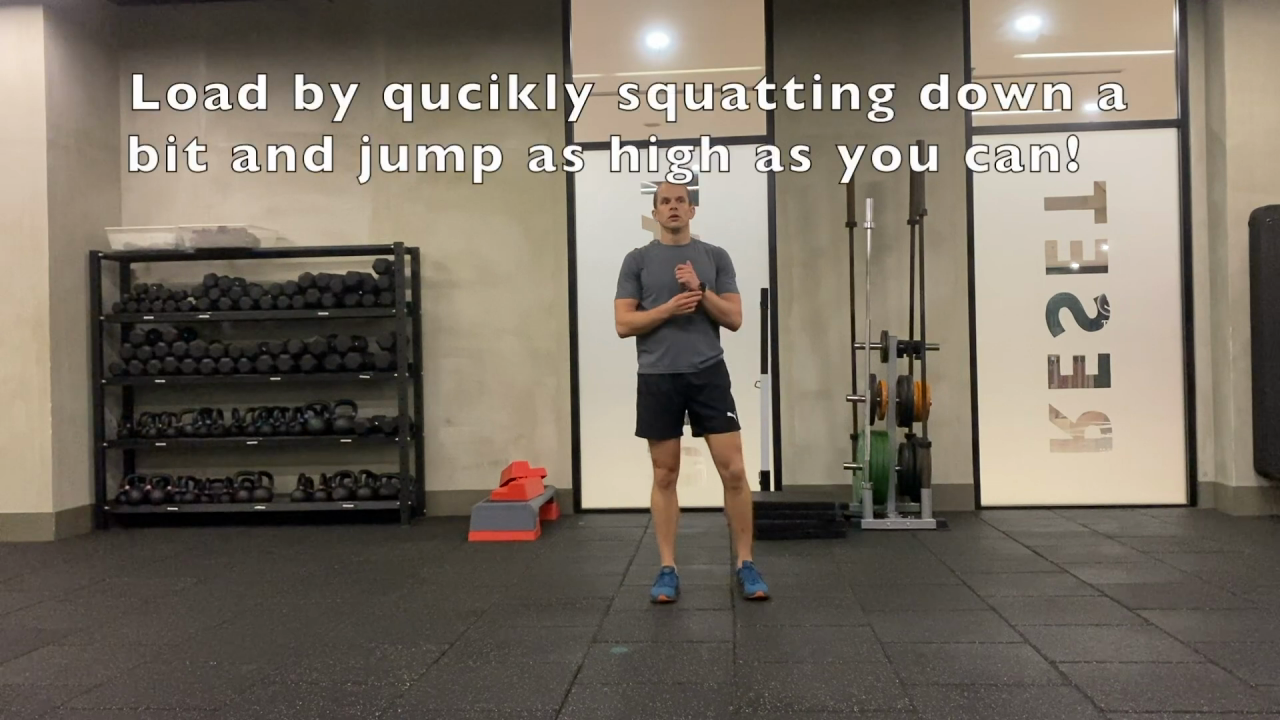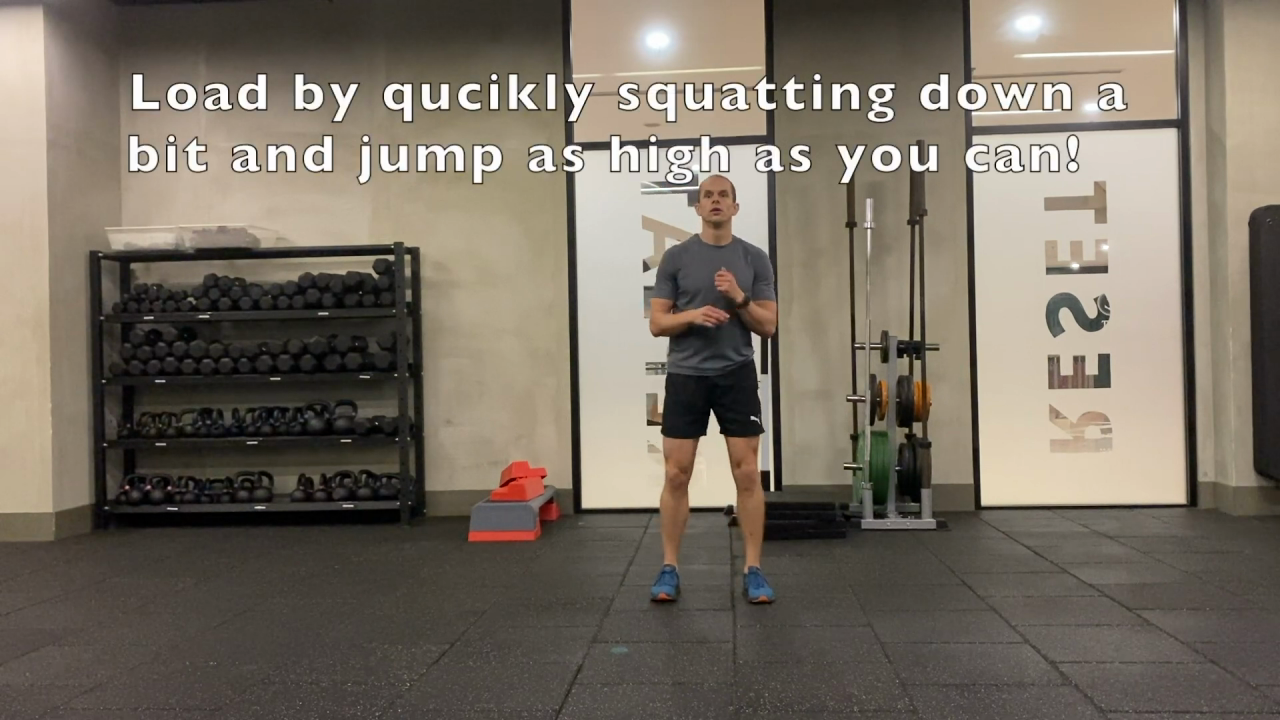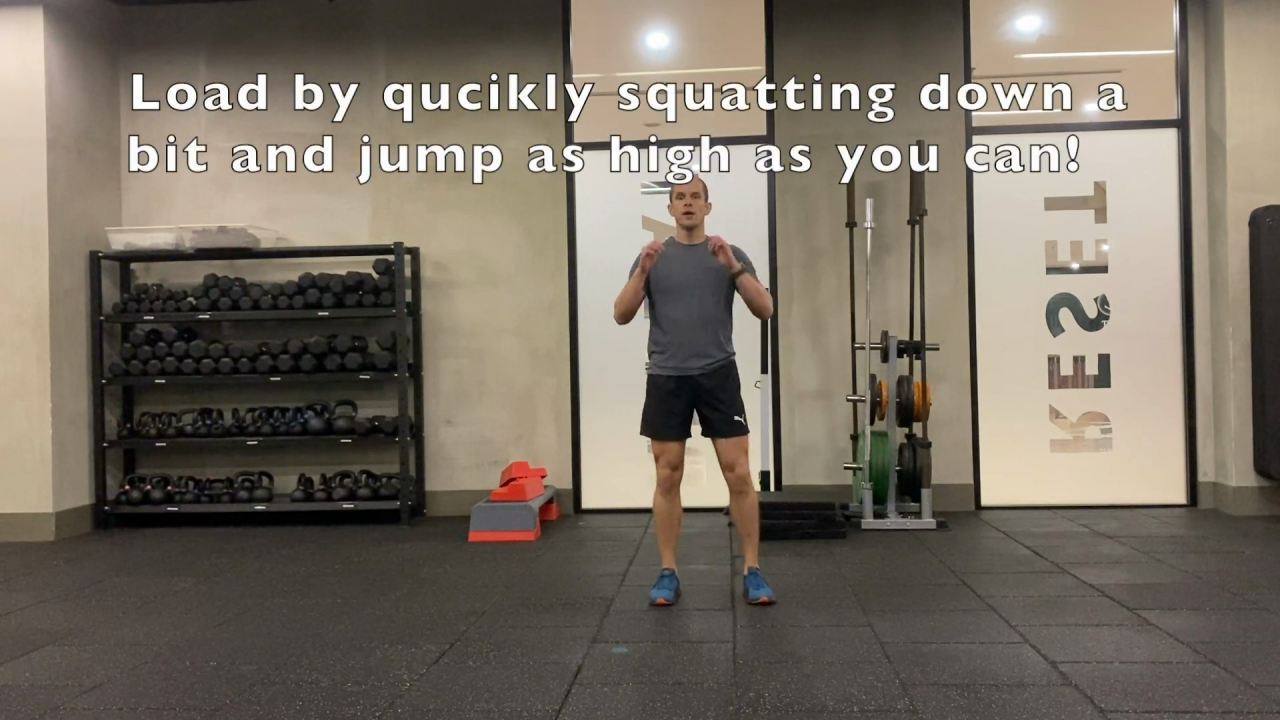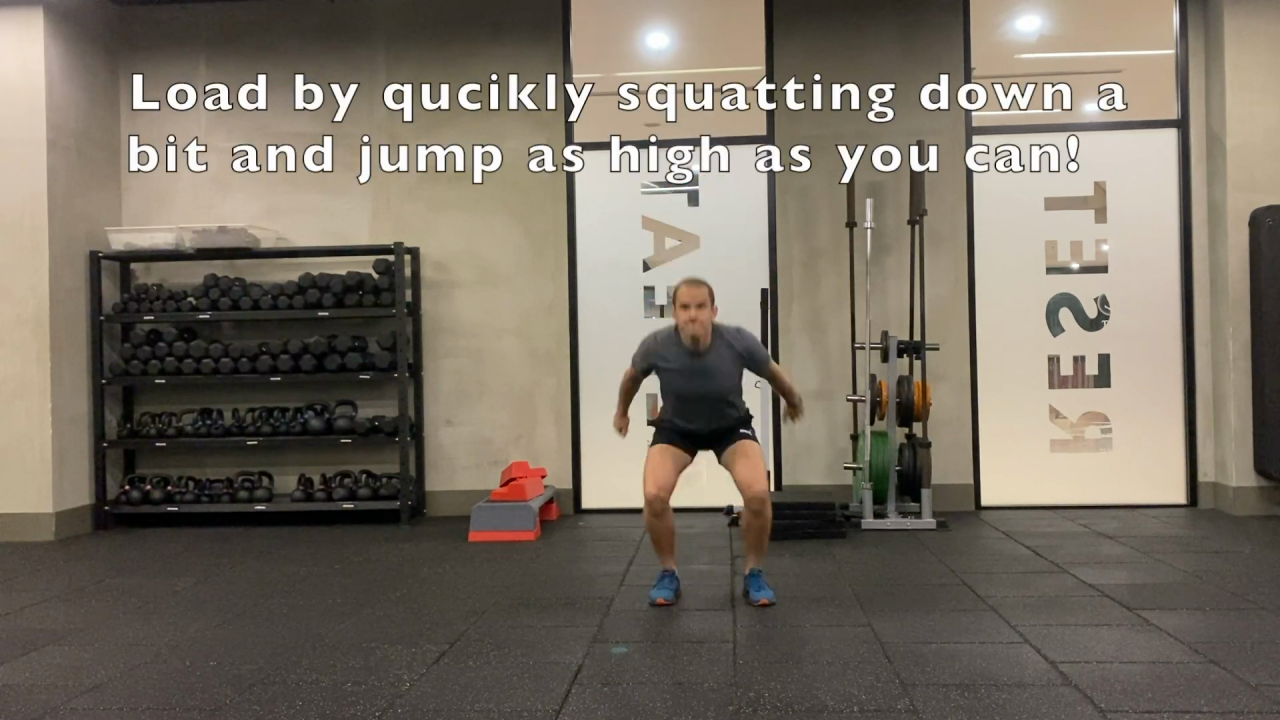
dt=0.7s
person 1, frame 1
left shoulder: (715, 257)
right shoulder: (637, 260)
left elbow: (734, 318)
right elbow: (624, 324)
left wrist: (698, 289)
right wrist: (669, 306)
left hip: (708, 374)
right hip: (658, 378)
left knee: (733, 471)
right knee: (664, 476)
left ankle: (745, 564)
right ankle: (668, 569)
person 1, frame 2
left shoulder: (755, 258)
right shoulder: (675, 257)
left elbow: (768, 326)
right elbow: (657, 323)
left wrist: (739, 298)
right wrist: (691, 315)
left hip: (737, 376)
right hip: (686, 377)
left knee: (748, 475)
right knee: (676, 476)
left ankle: (752, 569)
right ankle: (669, 568)
person 1, frame 3
left shoulder: (727, 255)
right shoulder: (653, 257)
left elbow: (764, 308)
right elbow: (622, 313)
left wrist: (735, 267)
right wrist: (641, 269)
left hip: (718, 375)
right hip: (666, 378)
left knee: (738, 476)
right knee: (667, 478)
left ankle: (752, 570)
right ankle: (668, 572)
person 1, frame 4
left shoulder: (739, 342)
right shoulder: (656, 345)
left elbow: (773, 372)
right elbow: (631, 376)
left wrist: (793, 400)
right wrist: (621, 411)
left hip: (730, 424)
right hip: (676, 427)
left knee: (758, 492)
right knee: (655, 493)
left ankle: (753, 571)
right ankle: (668, 572)
